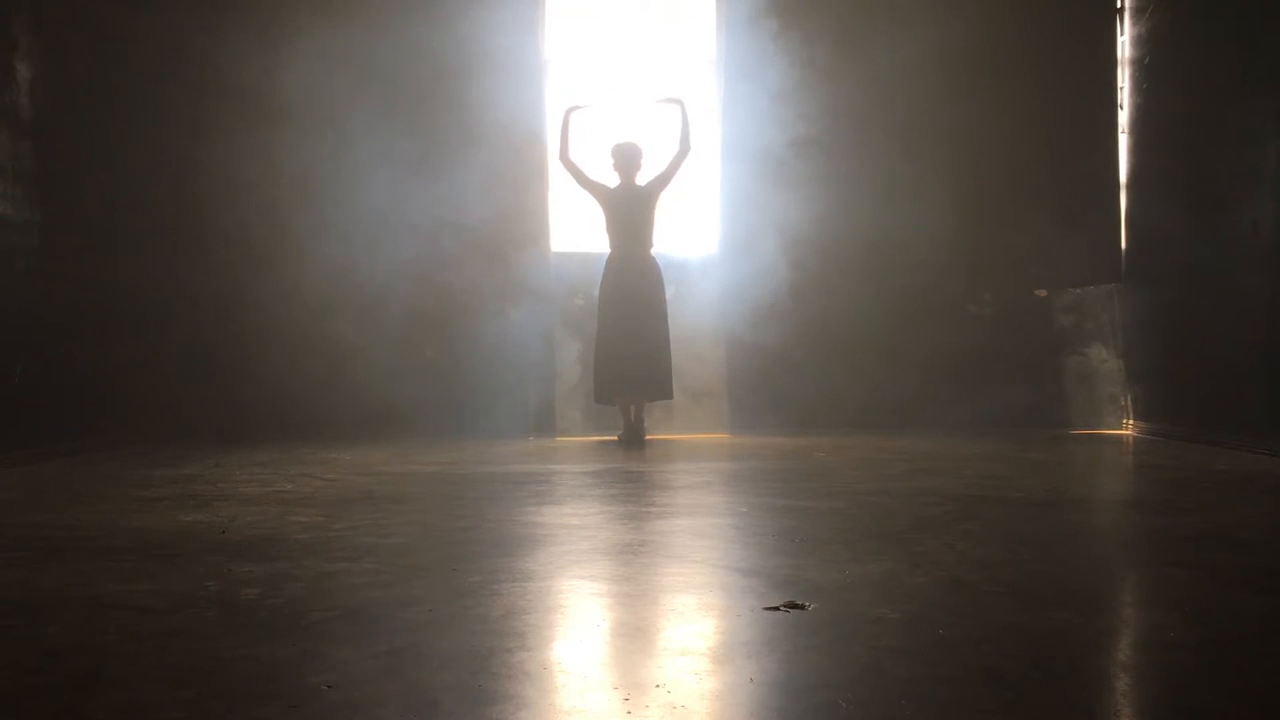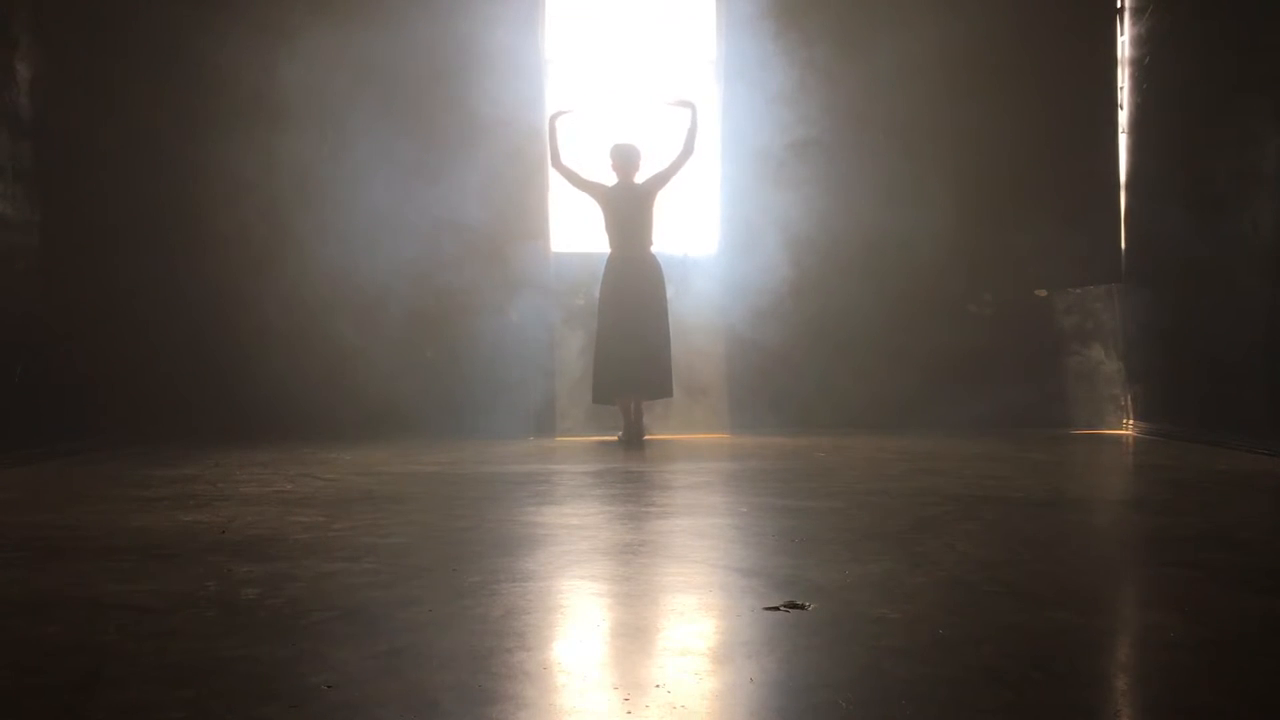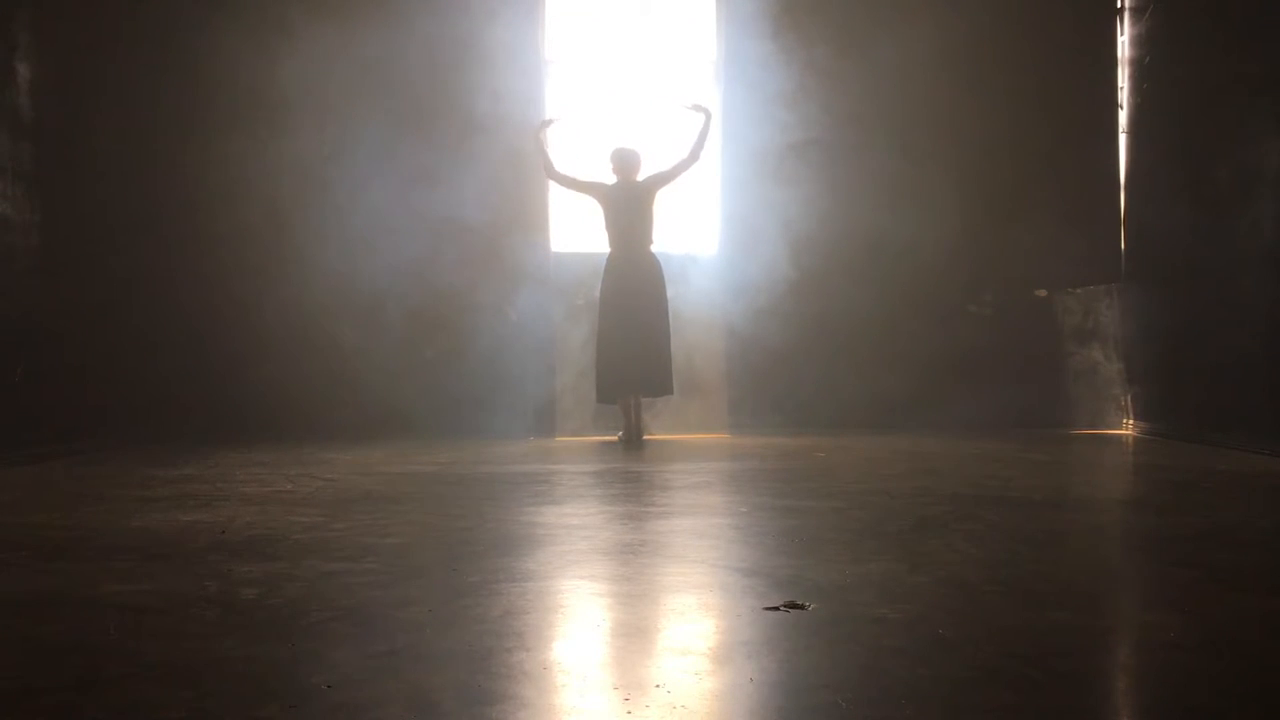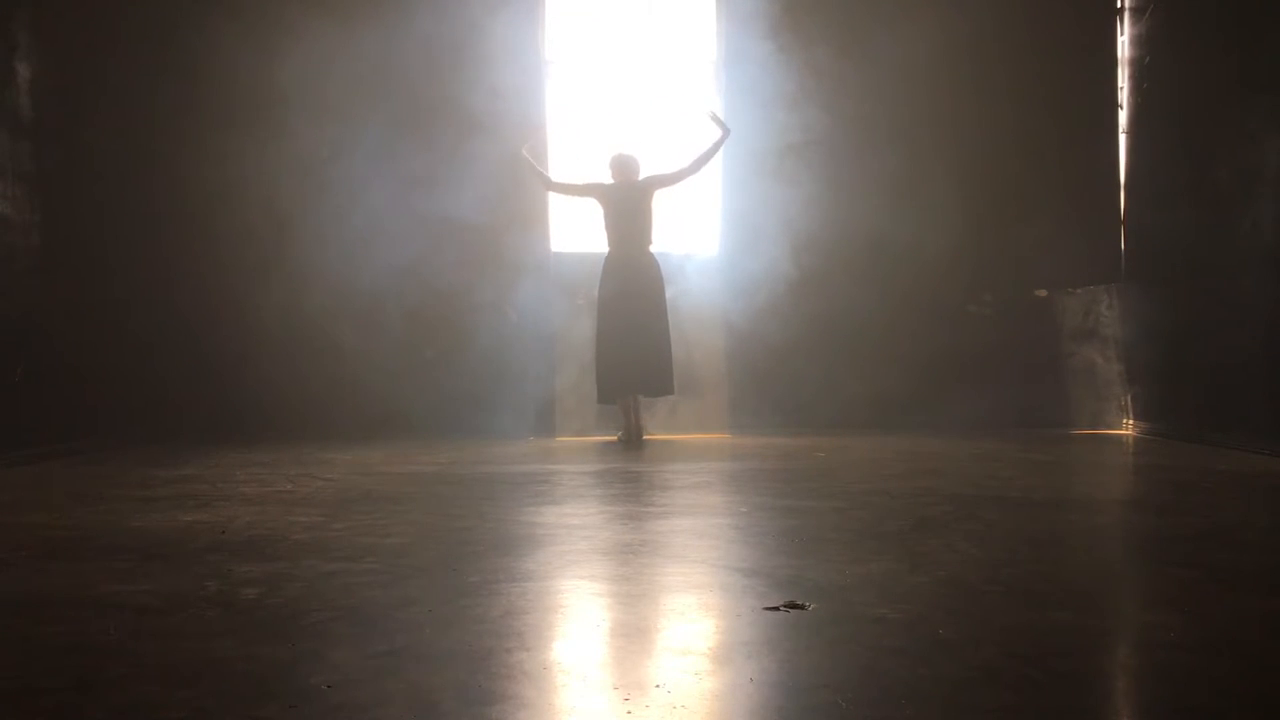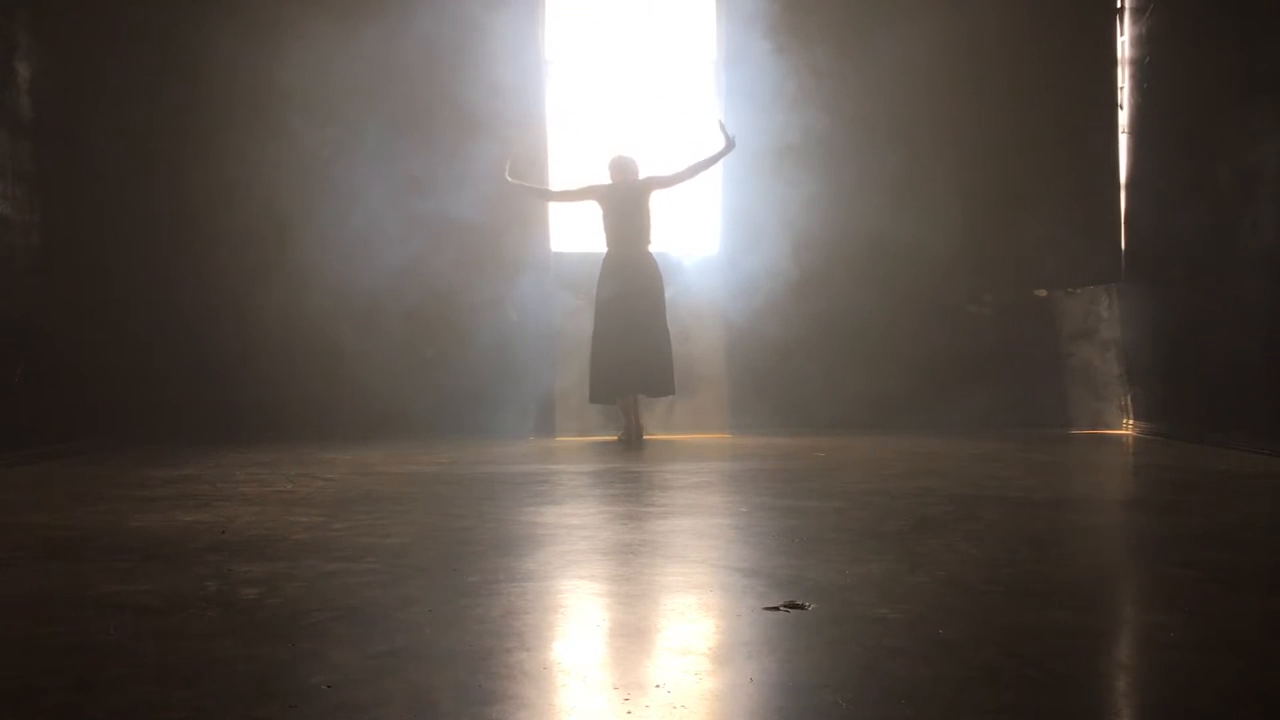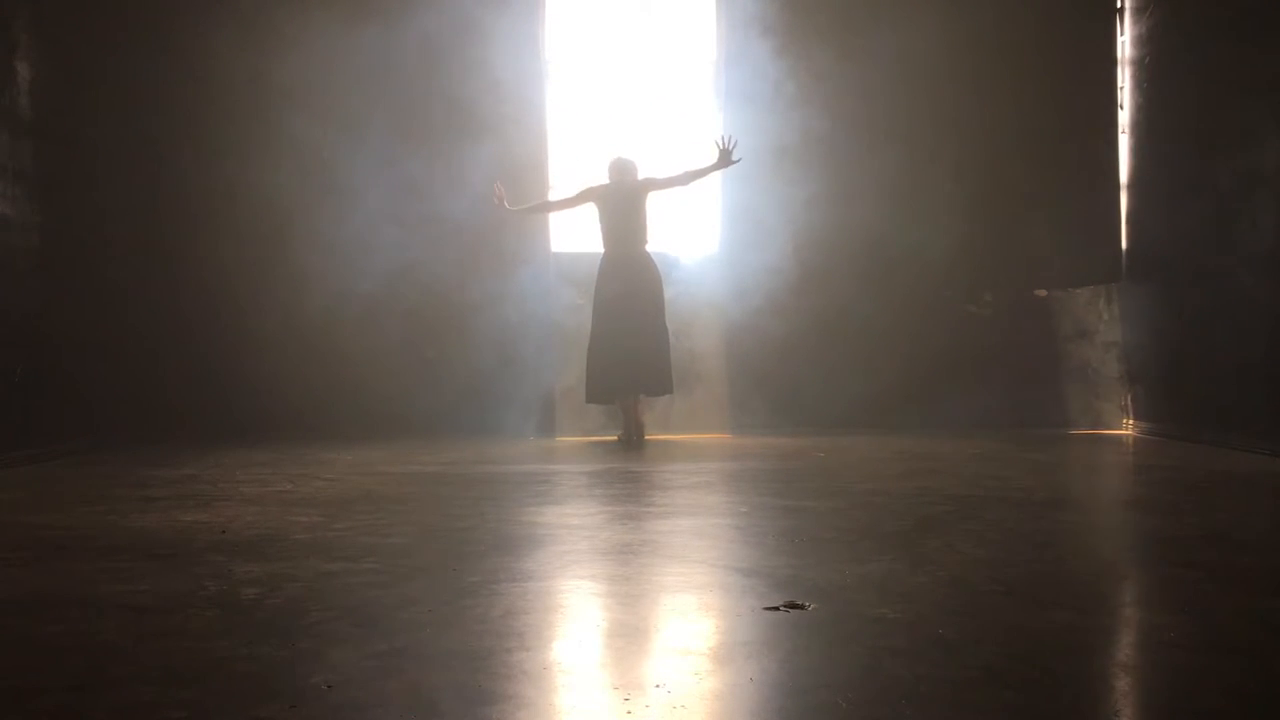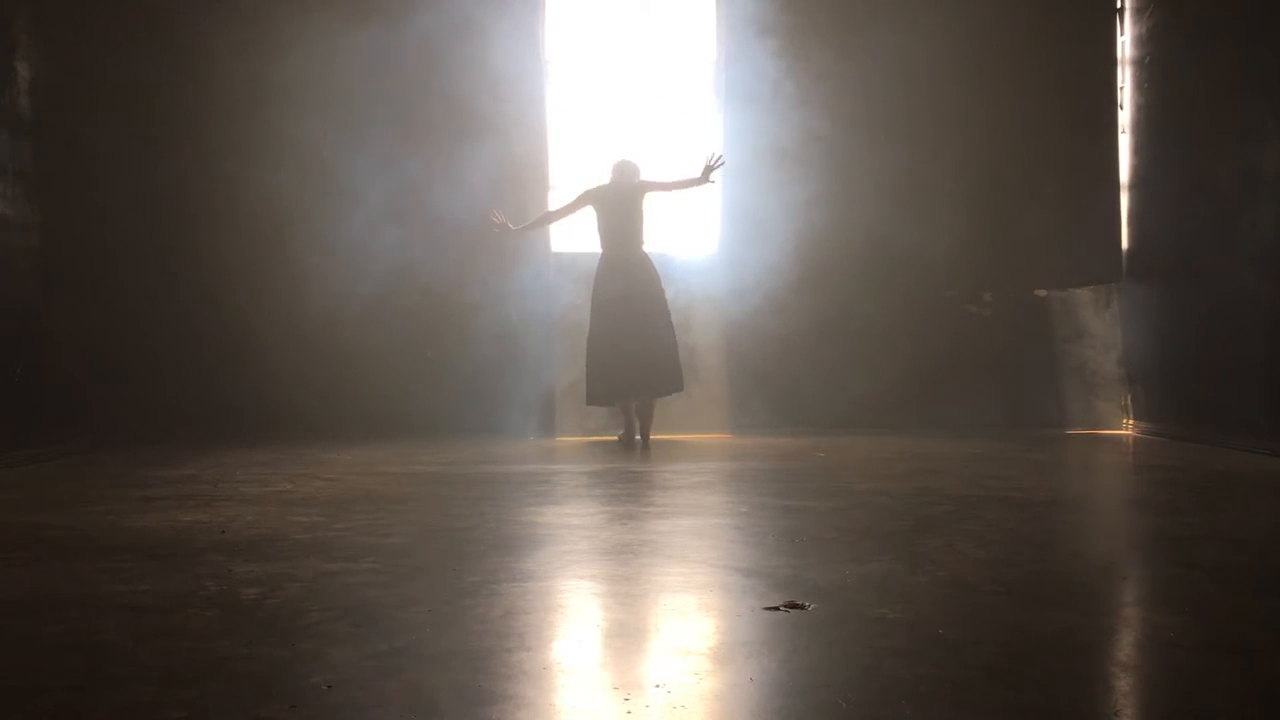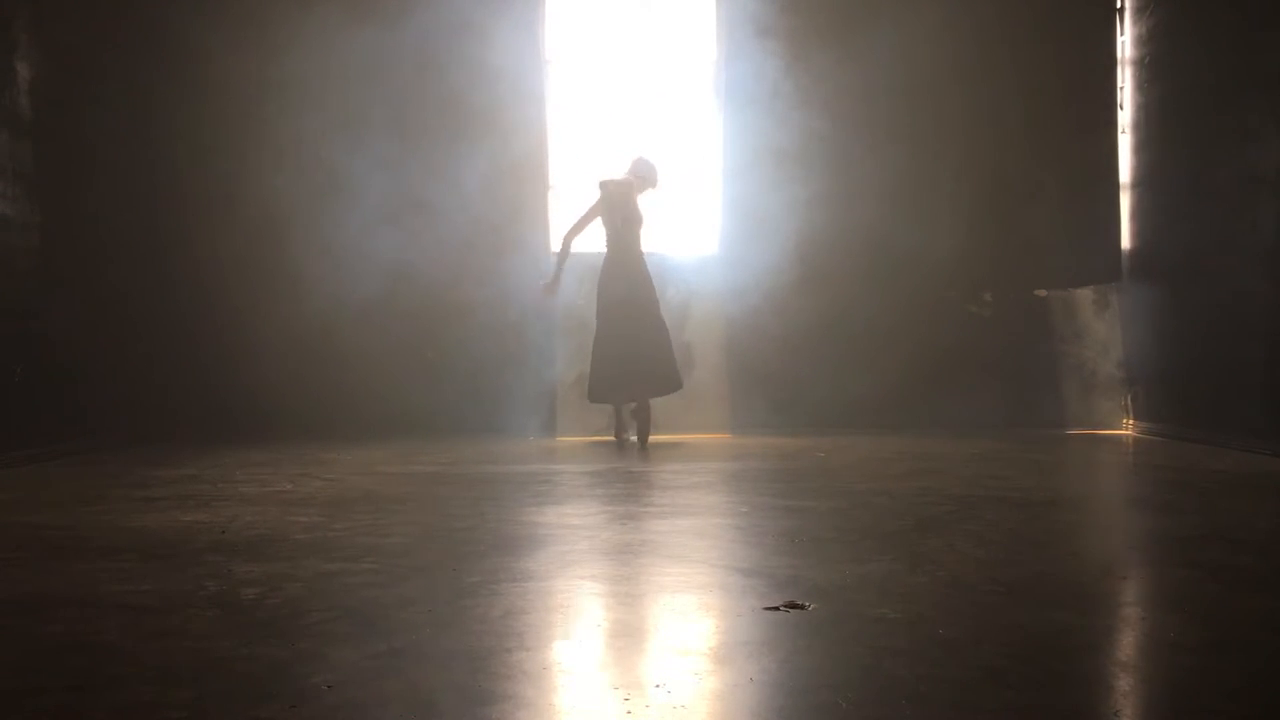
dt=0.4s
person 1, frame 1
left shoulder: (605, 195)
right shoulder: (650, 192)
left elbow: (565, 158)
right elbow: (684, 150)
left wrist: (568, 117)
right wrist: (682, 109)
left hip: (617, 273)
right hip: (646, 273)
left knee: (616, 347)
right knee: (647, 346)
left ankle: (628, 425)
right ankle: (639, 421)
person 1, frame 2
left shoulder: (603, 194)
right shoulder: (648, 190)
left elbow: (558, 164)
right elbow: (687, 152)
left wrist: (553, 124)
right wrist: (692, 113)
left hip: (617, 272)
right hip: (647, 271)
left knee: (617, 347)
right knee: (647, 345)
left ankle: (629, 424)
right ankle: (637, 420)
person 1, frame 3
left shoulder: (603, 192)
right shoulder: (648, 187)
left elbow: (552, 173)
right elbow: (691, 158)
left wrist: (541, 136)
right wrist: (706, 119)
left hip: (618, 271)
right hip: (647, 270)
left knee: (618, 346)
right knee: (646, 343)
left ankle: (629, 425)
right ankle: (637, 421)
person 1, frame 4
left shoulder: (602, 191)
right shoulder: (647, 186)
left elbow: (551, 185)
right elbow: (691, 168)
left wrist: (527, 156)
right wrist: (722, 136)
left hip: (616, 272)
right hip: (645, 271)
left knee: (617, 346)
right knee: (646, 343)
left ankle: (629, 425)
right ankle: (636, 422)
person 1, frame 5
left shoulder: (601, 191)
right shoulder: (645, 186)
left elbow: (551, 195)
right elbow: (688, 173)
left wrist: (513, 181)
right wrist: (725, 150)
left hip: (615, 271)
right hip: (644, 270)
left knee: (616, 345)
right knee: (644, 342)
left ankle: (630, 424)
right ankle: (635, 421)
person 1, frame 6
left shoulder: (598, 192)
right shoulder: (642, 186)
left elbow: (551, 205)
right elbow: (682, 179)
left wrist: (511, 208)
right wrist: (718, 165)
left hip: (612, 271)
right hip: (642, 269)
left knee: (614, 344)
right knee: (645, 341)
left ankle: (629, 423)
right ankle: (635, 418)
person 1, frame 7
left shoulder: (595, 193)
right shoulder: (638, 187)
left elbow: (552, 215)
right elbow: (671, 185)
left wrist: (515, 229)
right wrist: (700, 179)
left hip: (610, 272)
right hip: (639, 269)
left knee: (614, 346)
right knee: (651, 342)
left ankle: (630, 426)
right ankle: (645, 423)
person 1, frame 8
left shoulder: (609, 193)
right shoulder: (623, 187)
left elbow: (570, 236)
right elbow: (606, 183)
left wrist: (557, 273)
left hip: (612, 271)
right hip: (630, 269)
left knee: (616, 345)
right knee: (644, 343)
left ankle: (620, 422)
right ankle: (641, 424)
